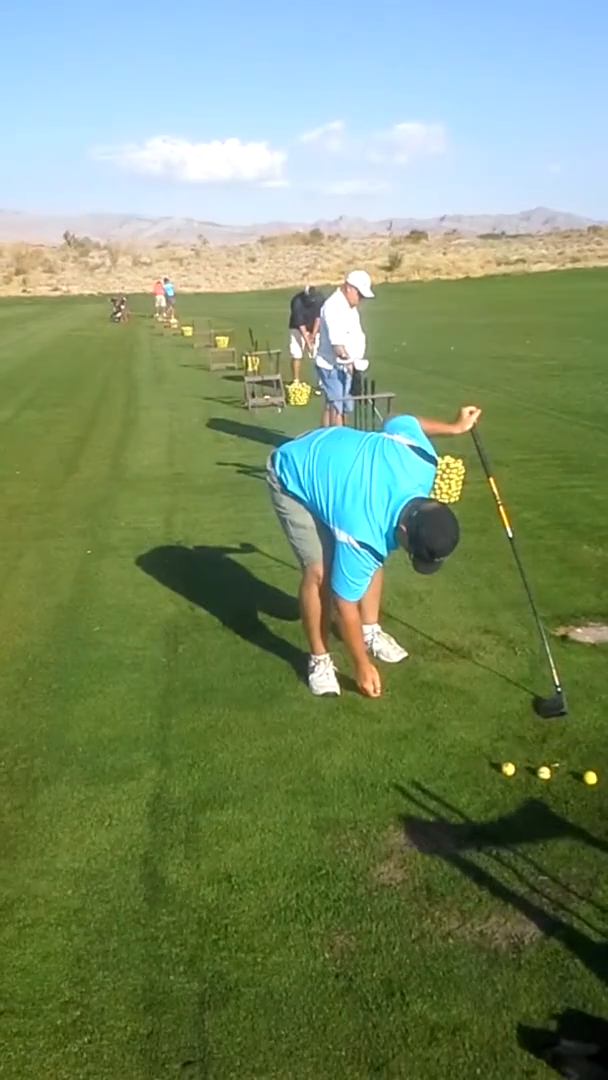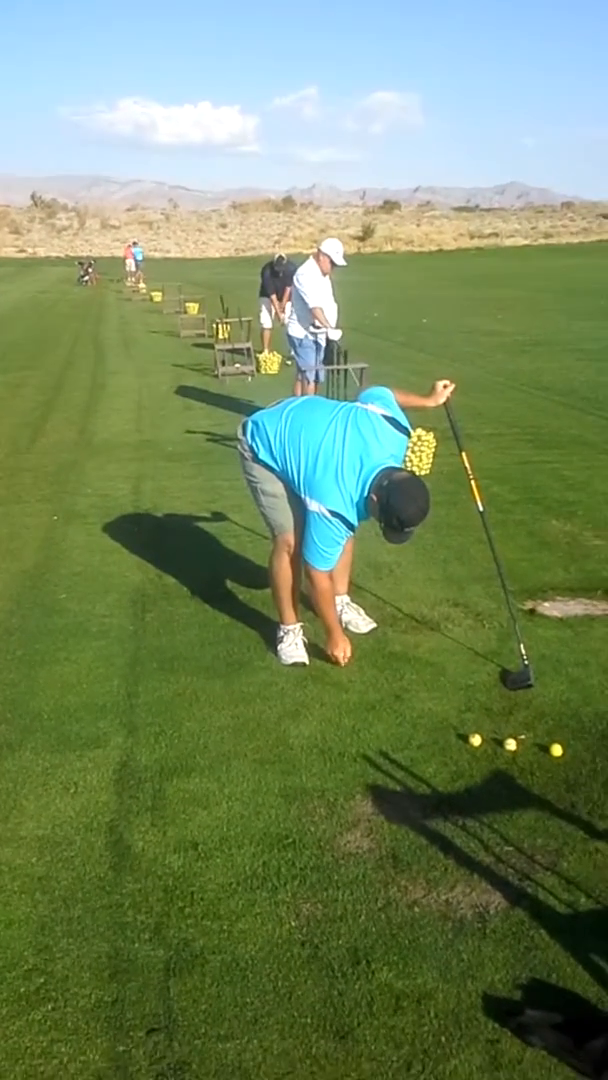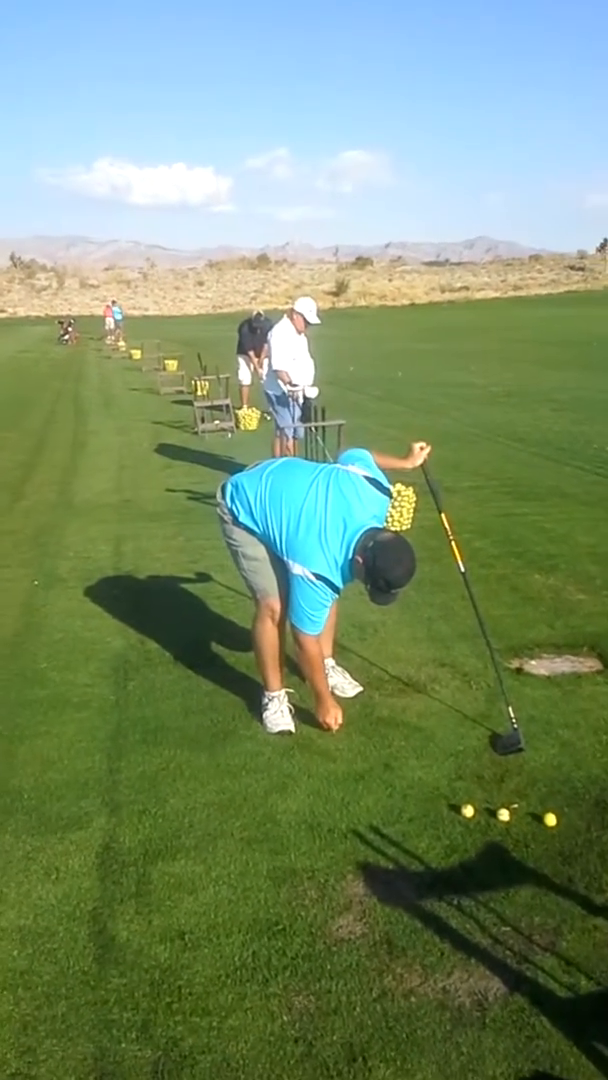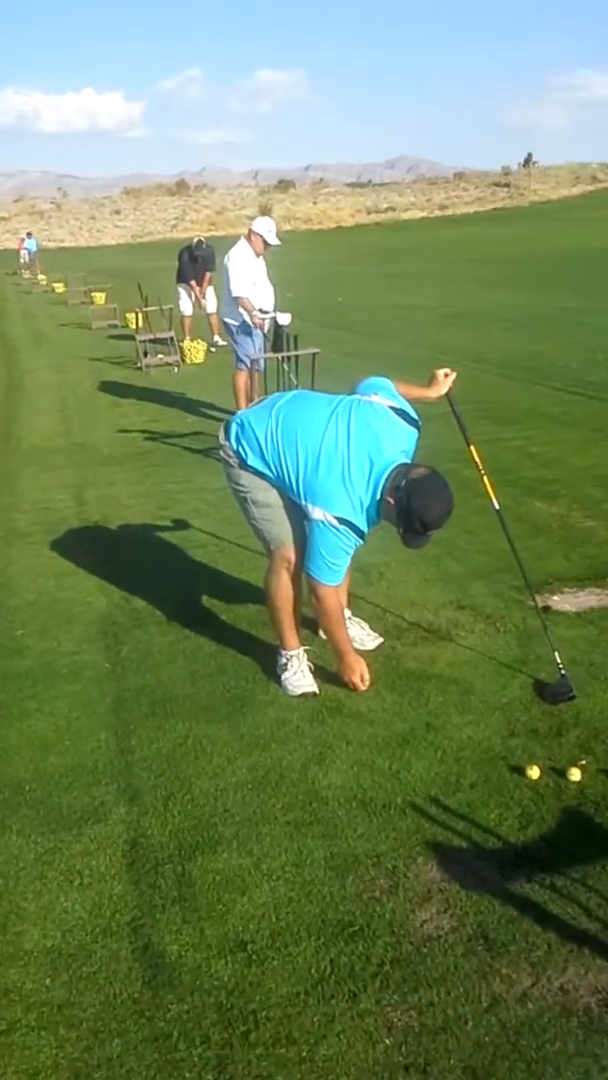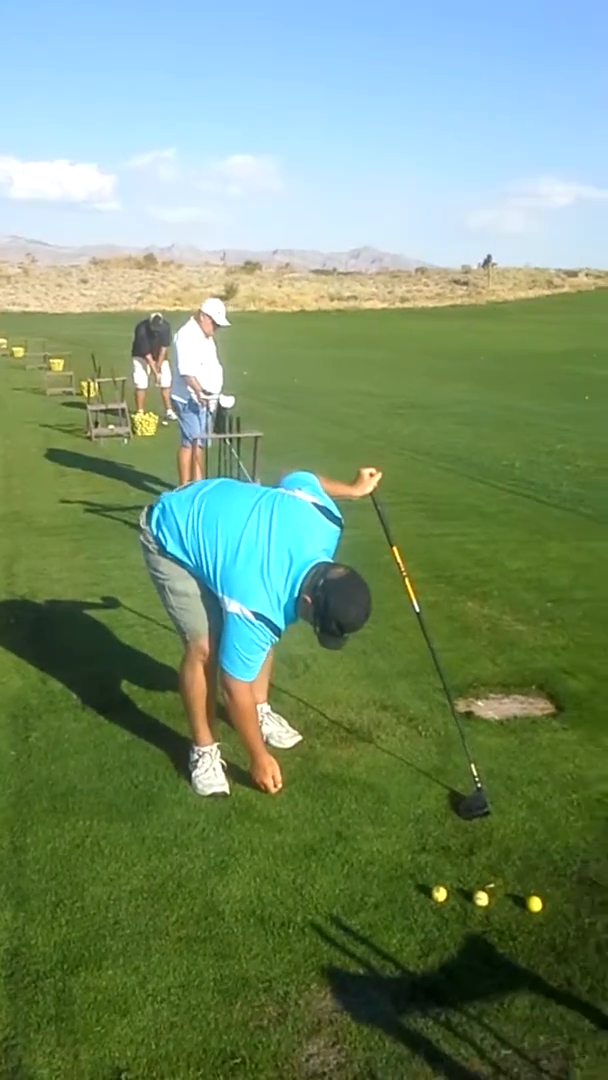
dt=1s
person 1, frame 1
left shoulder: (423, 462)
right shoulder: (363, 537)
left elbow: (401, 422)
right elbow: (345, 604)
left wrist: (455, 427)
right wrist: (363, 666)
left hip: (329, 449)
right hip: (291, 477)
left knee: (372, 558)
right knee: (319, 571)
left ankle: (371, 631)
right ankle: (319, 659)
person 1, frame 2
left shoulder: (396, 433)
right shoulder: (333, 506)
left elbow: (375, 393)
right elbow: (317, 574)
left wrist: (429, 400)
right wrist: (335, 636)
right hip: (263, 446)
left knee: (343, 531)
right knee: (290, 540)
left ankle: (341, 601)
right ankle: (289, 629)
person 1, frame 3
left shoulder: (376, 494)
right shoulder: (318, 569)
left elbow: (354, 455)
right elbow: (306, 639)
left wrist: (406, 462)
right wrist: (324, 701)
right hip: (242, 509)
left knee: (324, 597)
right knee: (274, 605)
left ankle: (326, 666)
right ankle: (273, 696)
person 1, frame 4
left shoulder: (404, 424)
right shoulder: (341, 512)
left elbow: (374, 384)
right elbow: (322, 590)
left wrist: (429, 391)
right wrist: (346, 658)
right hip: (249, 451)
right knee: (289, 555)
left ankle: (341, 617)
right ankle: (290, 655)
person 1, frame 5
left shoulder: (326, 522)
right shoulder: (258, 607)
left elbow: (300, 479)
right elbow: (236, 686)
left wrist: (355, 489)
right wrist: (259, 760)
right hip: (169, 536)
right knee: (205, 647)
left ankle: (260, 712)
right ankle: (203, 751)
